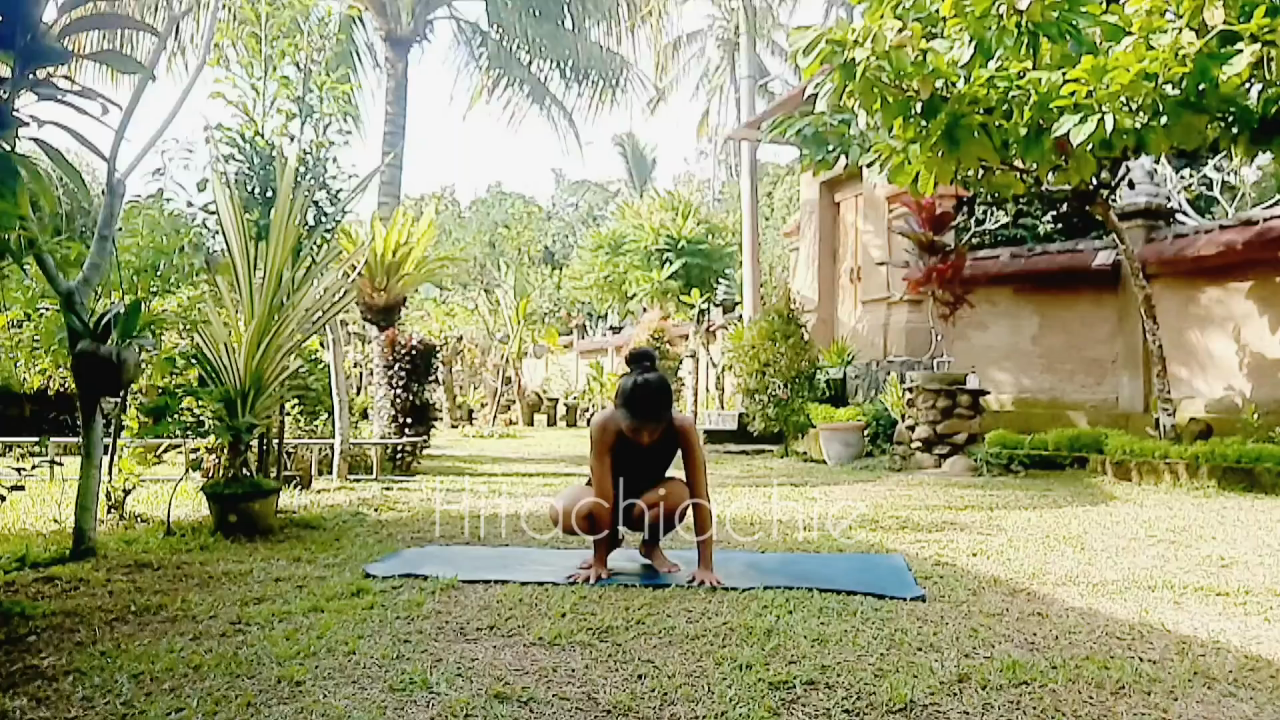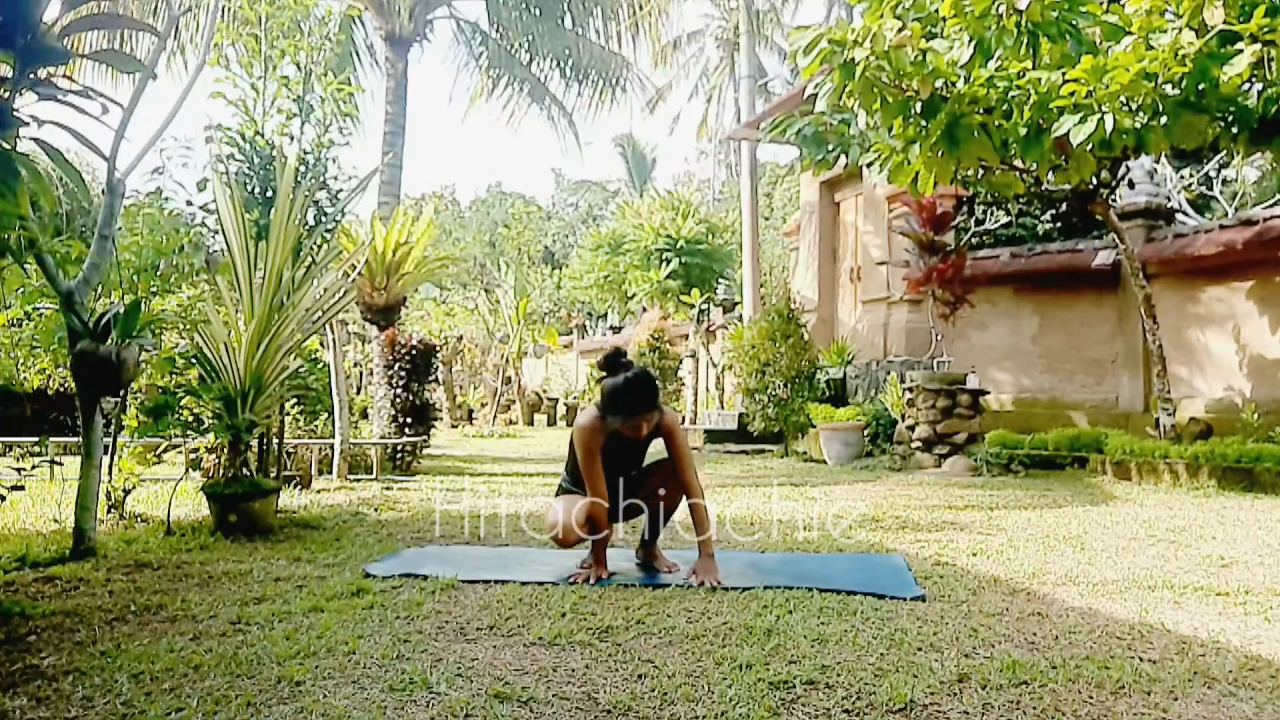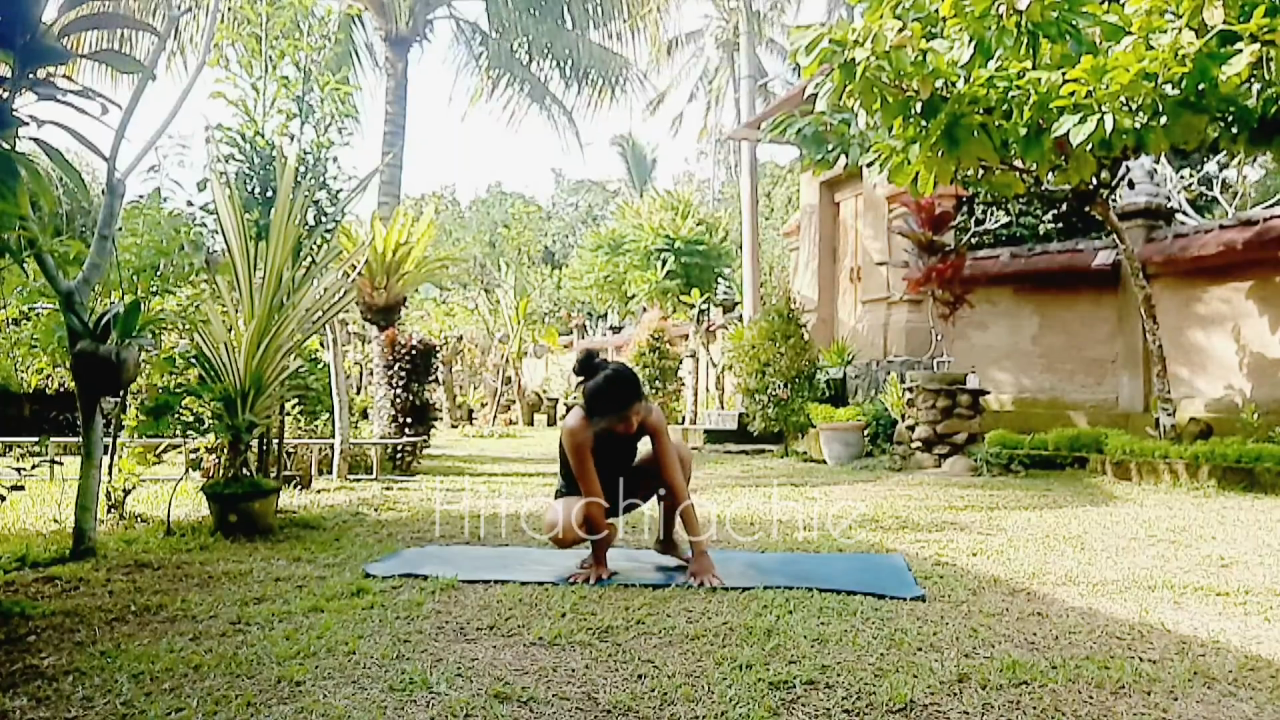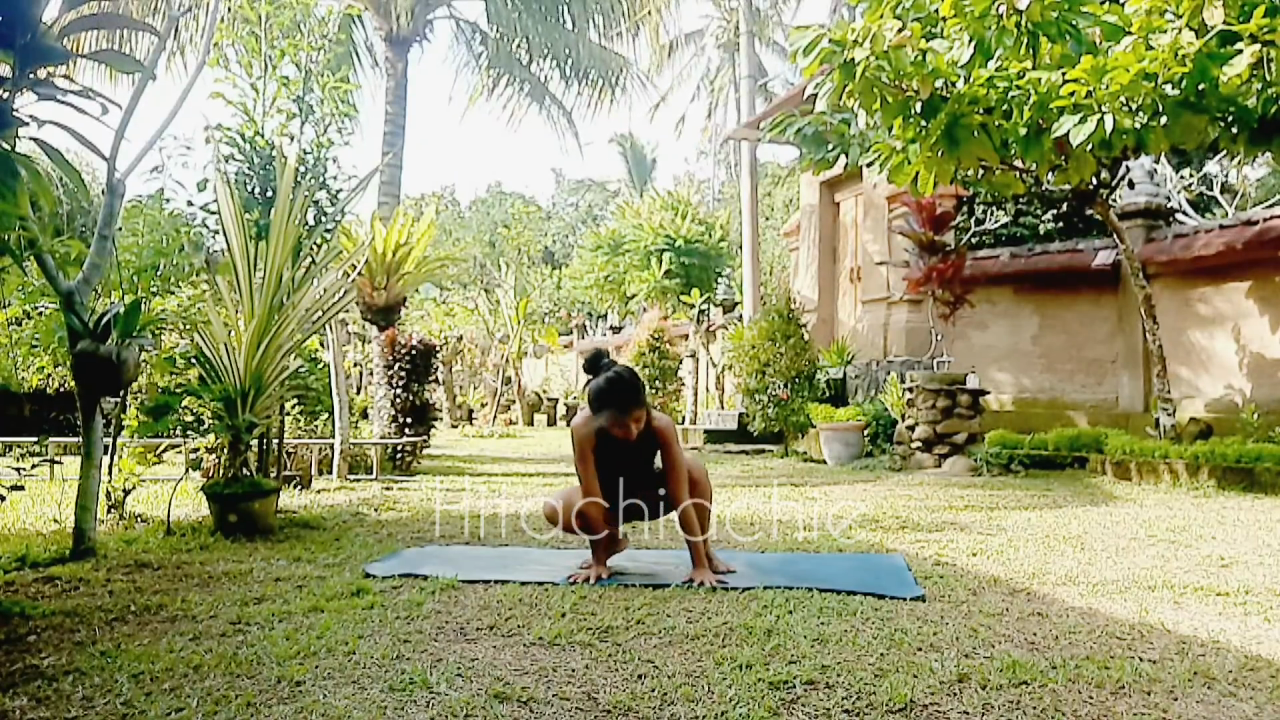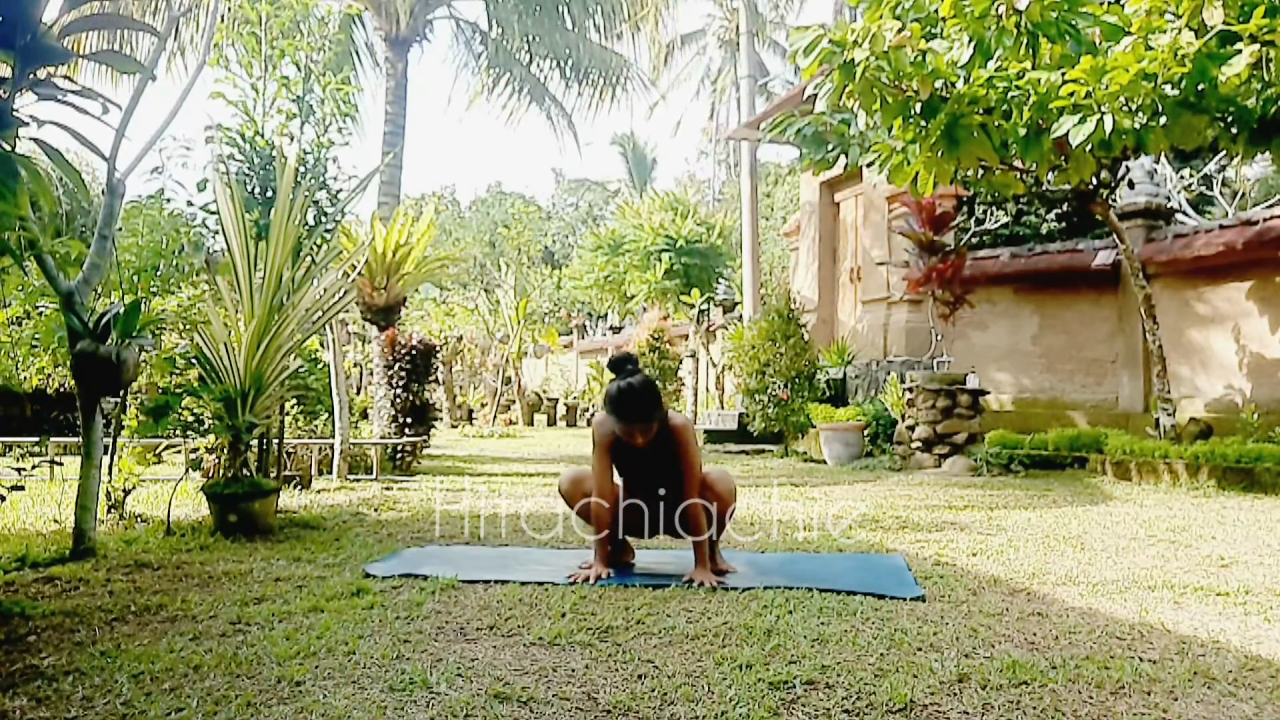
dt=0.5s
person 1, frame 1
left shoulder: (683, 428)
right shoulder: (604, 424)
left elbow: (700, 497)
right elbow: (602, 499)
left wrist: (705, 566)
right wrist: (599, 561)
left hip: (646, 501)
right hip: (609, 497)
left knee: (678, 494)
right knee: (561, 512)
left ankle: (651, 546)
right ankle: (611, 539)
person 1, frame 2
left shoulder: (665, 420)
right shoulder: (588, 426)
left elbow: (691, 485)
right elbow: (597, 500)
left wrist: (706, 556)
right wrist: (599, 562)
left hip: (625, 492)
right hip: (581, 494)
left knee: (673, 475)
right knee: (562, 532)
left ankle: (649, 547)
right ankle: (601, 536)
person 1, frame 3
left shoulder: (650, 416)
right shoulder: (577, 428)
left elbow: (676, 483)
right elbow: (594, 501)
left wrist: (699, 552)
right wrist: (599, 562)
left hip: (623, 487)
right hip: (580, 496)
left knee: (680, 452)
right knee: (559, 530)
left ankle: (667, 539)
right ankle: (605, 534)
person 1, frame 4
left shoulder: (660, 425)
right shoulder: (583, 427)
left elbow: (681, 499)
right elbow: (591, 500)
left wrist: (700, 564)
right wrist: (599, 561)
left hip: (647, 495)
right hip: (608, 498)
left knee: (692, 467)
right knee: (555, 510)
left ankle: (705, 552)
right ankle: (611, 540)
person 1, frame 5
left shoulder: (678, 427)
right shoulder: (603, 426)
left elbow: (692, 497)
right elbow: (601, 496)
left wrist: (702, 565)
right wrist: (600, 560)
left hip: (678, 512)
right hip: (636, 513)
left knee: (720, 484)
right knee: (571, 482)
left ankle: (711, 551)
right ankle: (618, 547)
